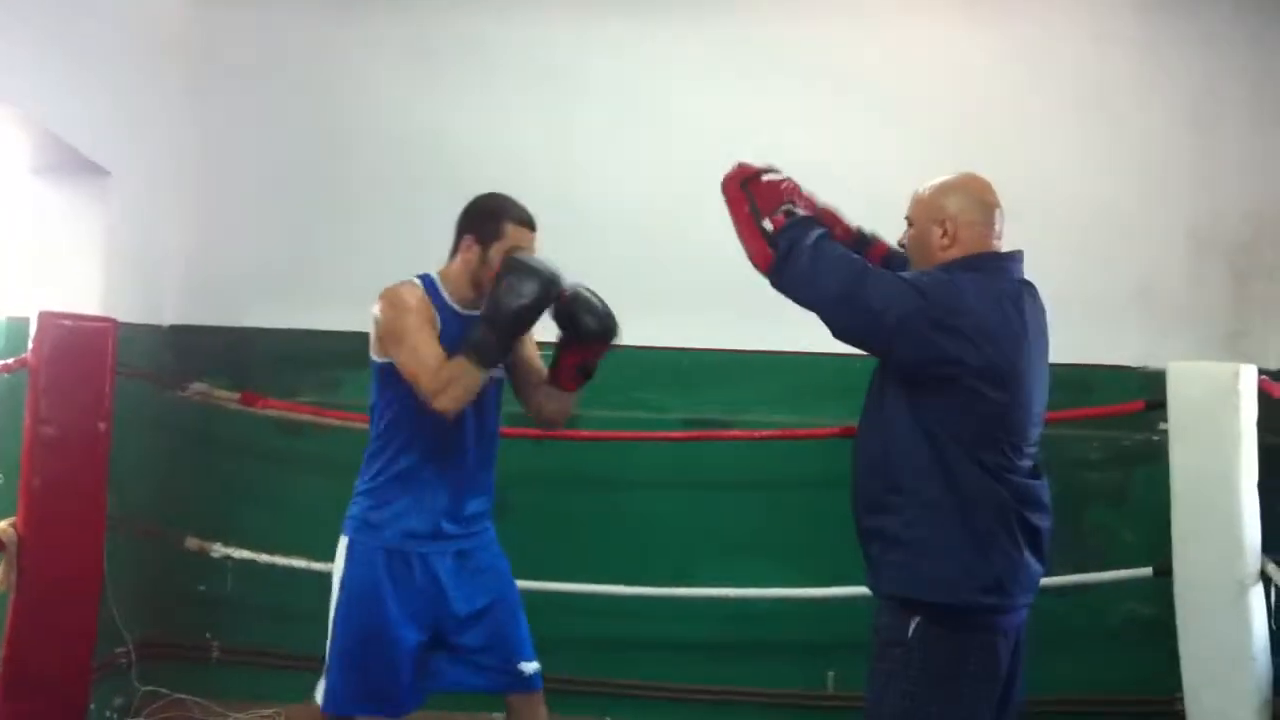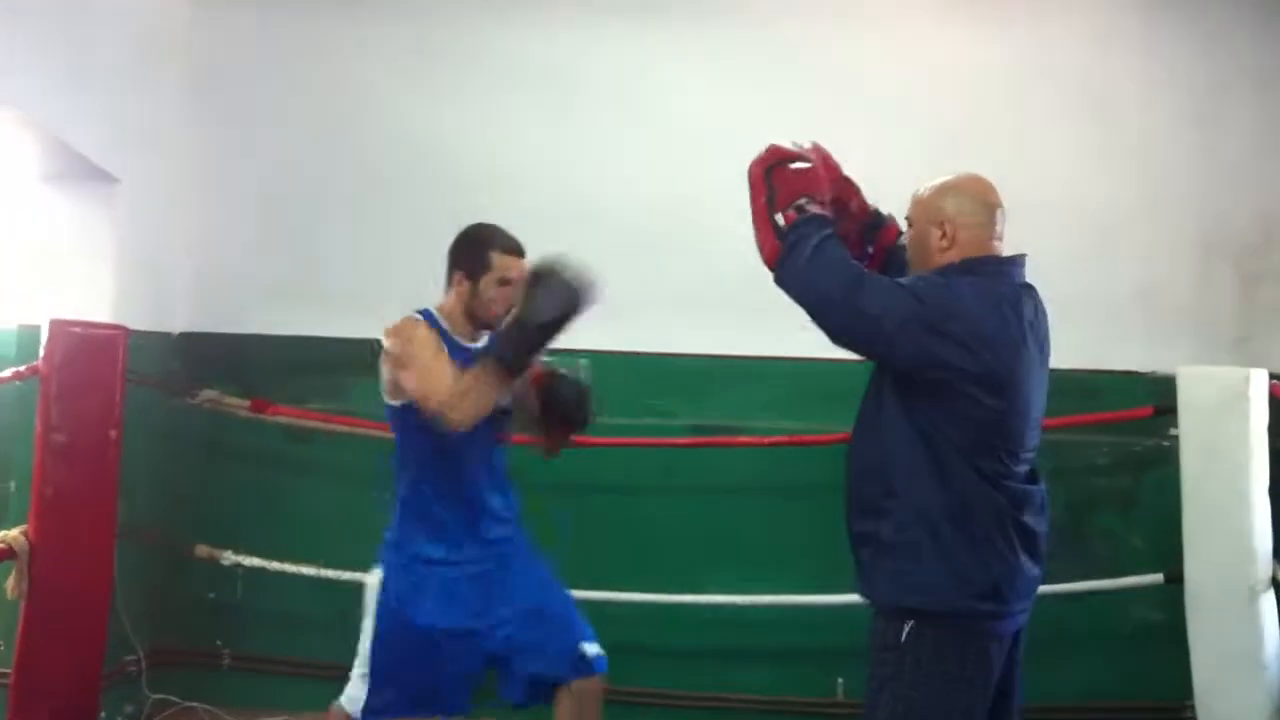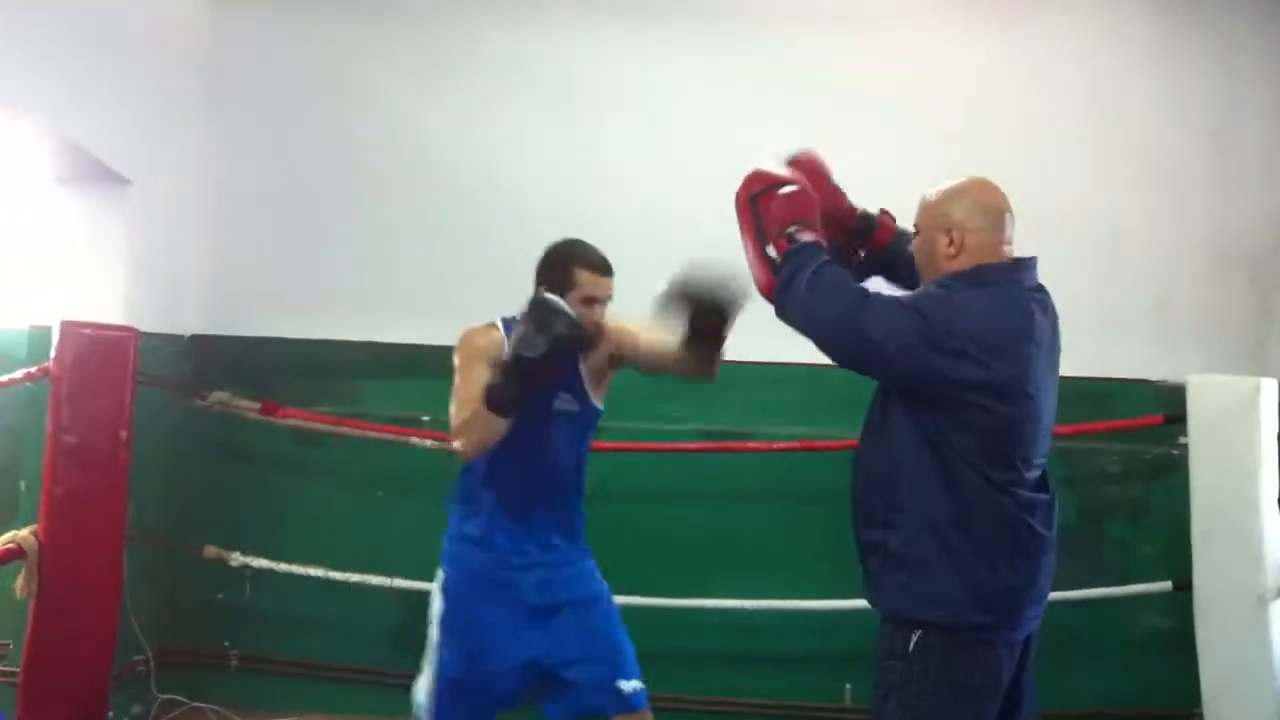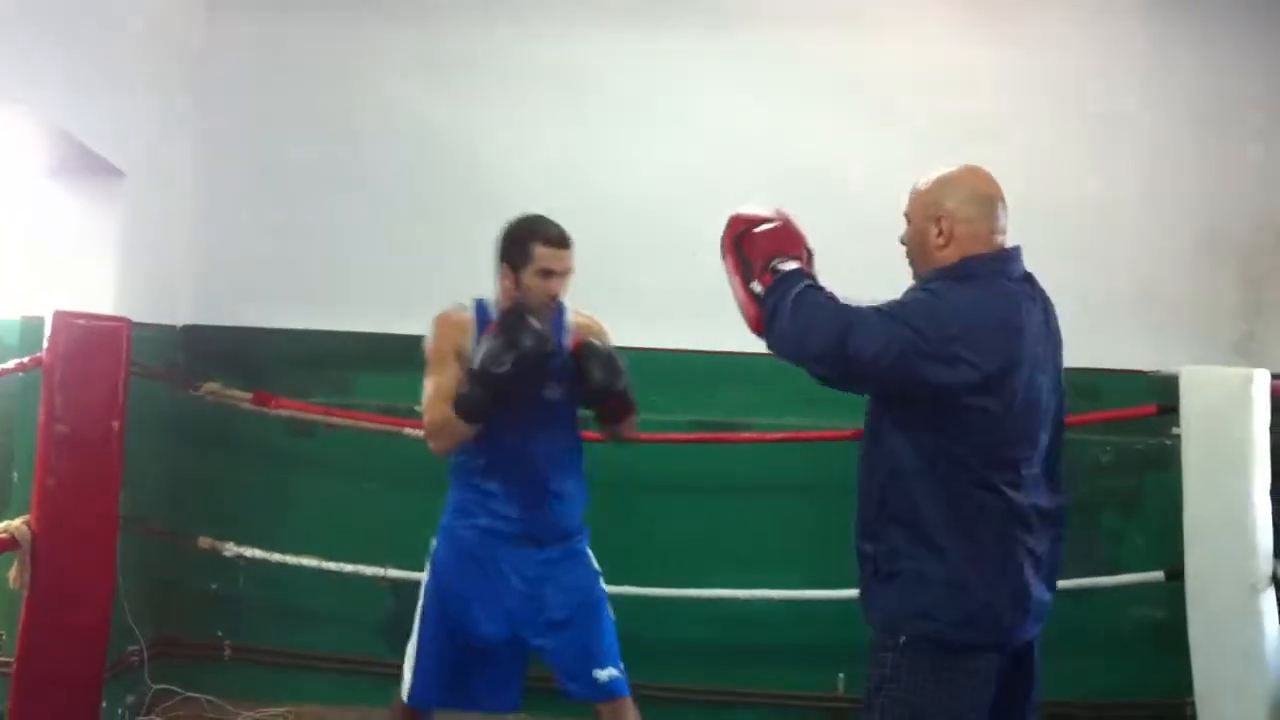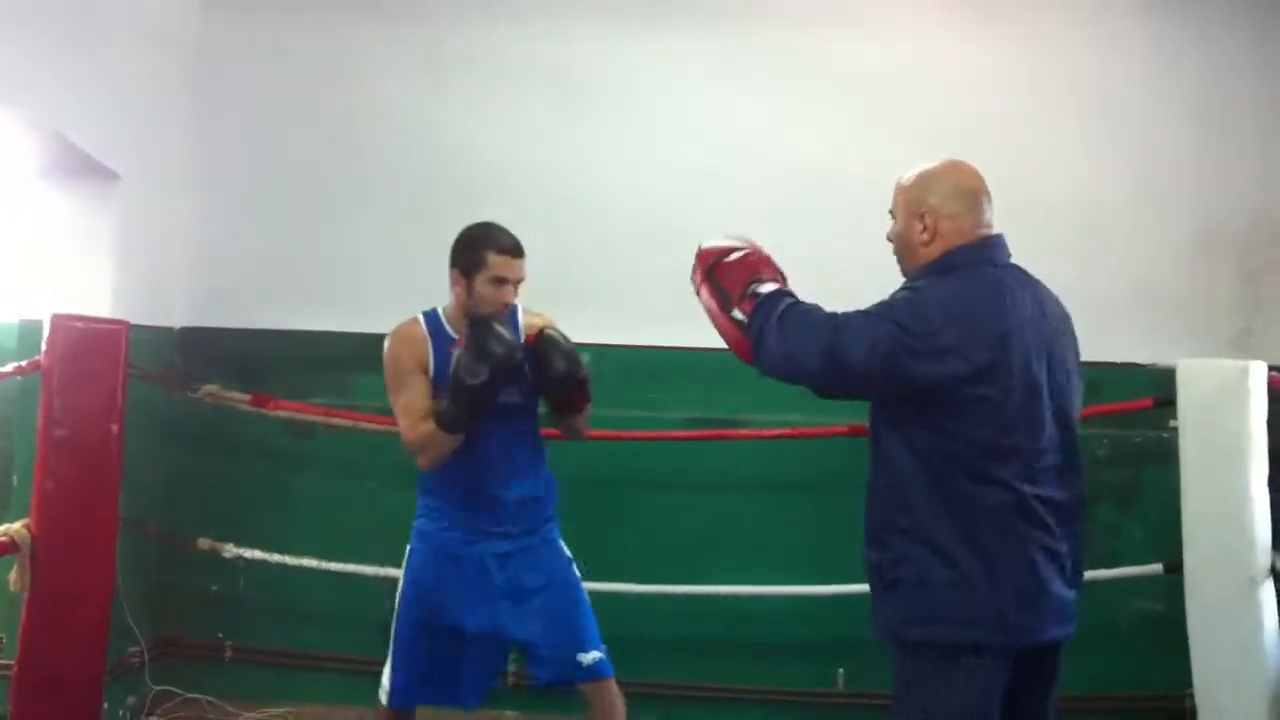
dt=0.2s
person 1, frame 1
left shoulder: (956, 306)
right shoulder: (1007, 298)
left elbow: (845, 291)
right elbow: (890, 285)
left wrist: (784, 220)
right wrist: (843, 234)
left hip: (944, 575)
right hip: (991, 569)
person 1, frame 2
left shoulder: (955, 311)
right shoulder: (1009, 301)
left elbow: (842, 296)
right elbow: (904, 280)
left wrist: (800, 216)
right wrist: (855, 219)
left hip: (940, 586)
right hip: (991, 576)
person 1, frame 3
left shoulder: (963, 320)
right shoulder: (1020, 303)
left elbow: (848, 321)
right elbow: (897, 257)
left wrist: (794, 240)
right wrist: (855, 226)
left hip: (950, 594)
right hip: (1000, 584)
person 1, frame 4
left shoulder: (954, 317)
right shoulder: (1020, 298)
left elbow: (834, 342)
left wrist: (779, 272)
left hip: (942, 598)
right hip: (1010, 585)
person 1, frame 5
left shoulder: (940, 310)
right shoulder: (1037, 302)
left elbow: (827, 351)
left wrist: (758, 295)
left hip: (958, 596)
right hip: (1035, 584)
person 2, frame 1
left shoulder: (506, 310)
right shoulder: (403, 304)
left elbow: (550, 412)
right elbow: (443, 395)
left wrist: (579, 353)
right wrist: (498, 329)
left hip: (466, 535)
right hip: (387, 536)
person 2, frame 2
left shoulder: (503, 340)
right shoulder: (410, 340)
left elbow: (543, 439)
right elbow: (455, 413)
left wrist: (559, 411)
right wrist: (521, 339)
left hip: (500, 551)
right hip: (424, 558)
left knee: (583, 674)
person 2, frame 3
left shoulder: (604, 342)
right shoulder: (482, 343)
left elbow: (694, 363)
right elbow: (467, 440)
left wrist: (707, 326)
right wrist: (521, 370)
left hip: (561, 563)
right hip: (478, 560)
person 2, frame 4
left shoulder: (582, 332)
right shoulder: (456, 328)
left elbow: (621, 430)
right elbow: (438, 437)
left wrist: (612, 393)
right wrist: (486, 382)
left hip: (557, 544)
right hip: (472, 540)
person 2, frame 5
left shoulder: (535, 332)
right shoulder: (410, 342)
left elbow: (575, 428)
right elbow: (422, 451)
left wrist: (570, 389)
right wrist: (464, 395)
left hip: (529, 537)
right hip: (446, 541)
left knee: (594, 674)
